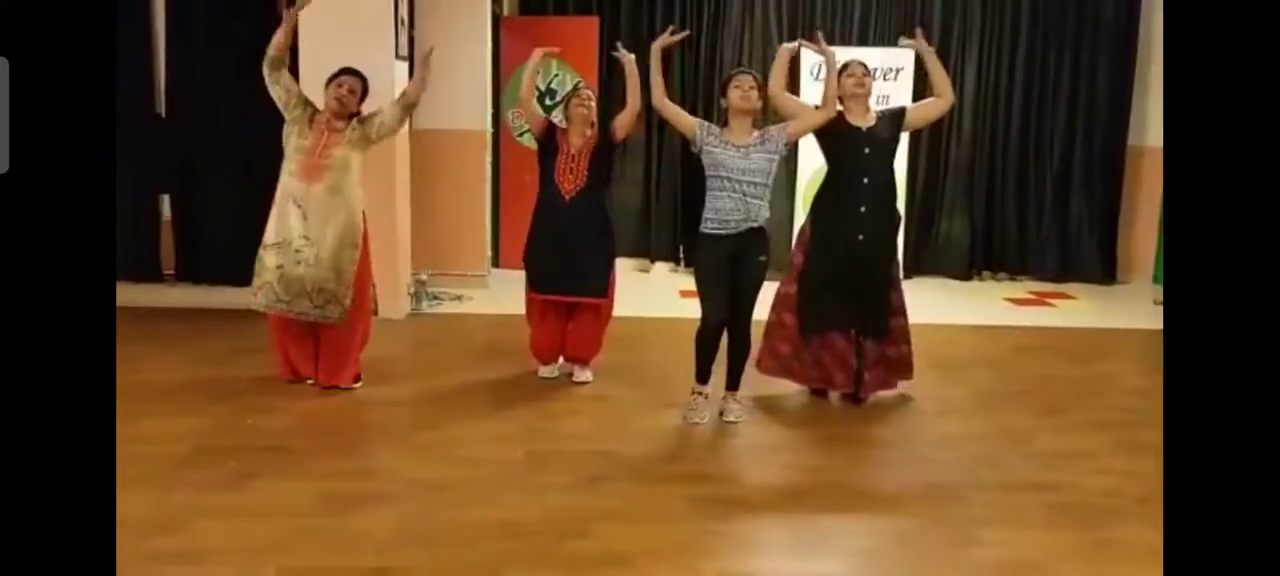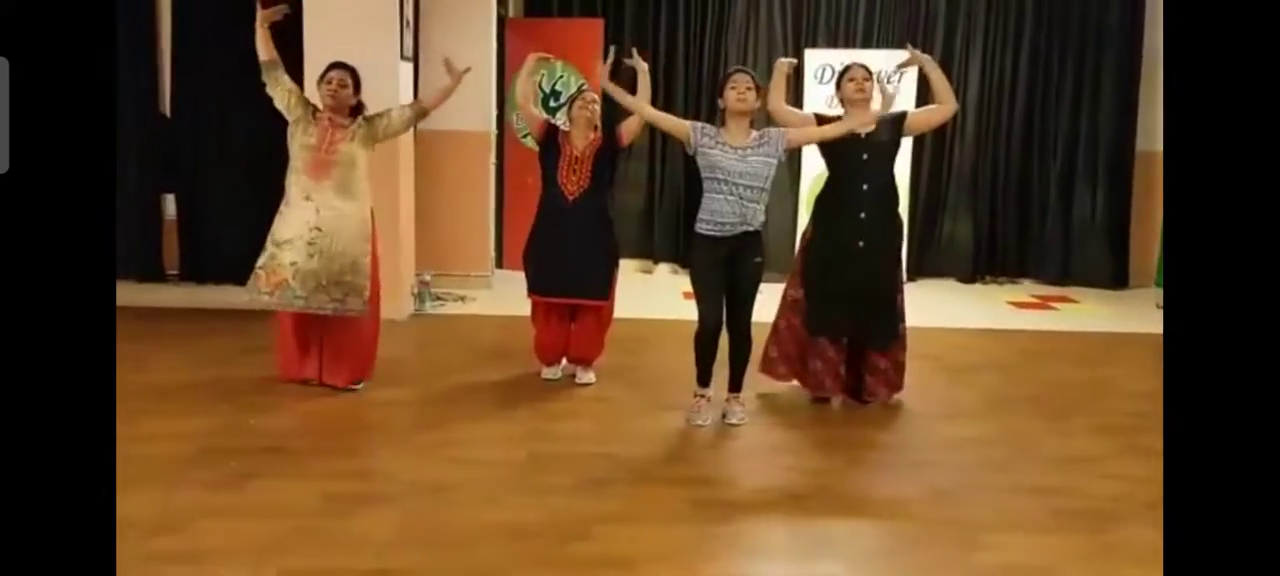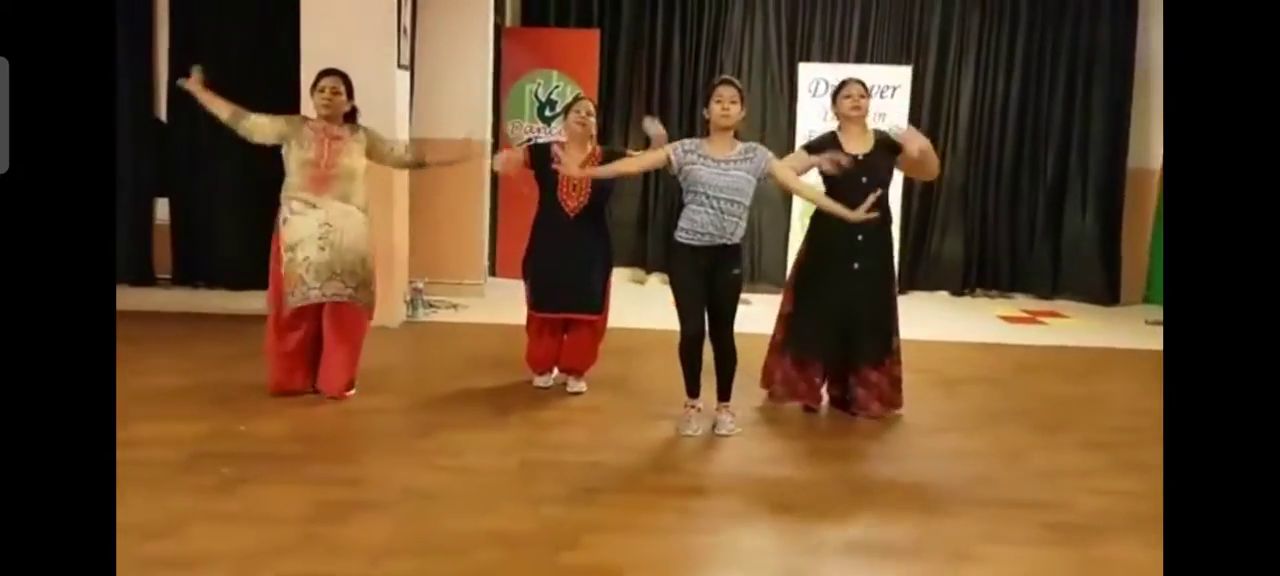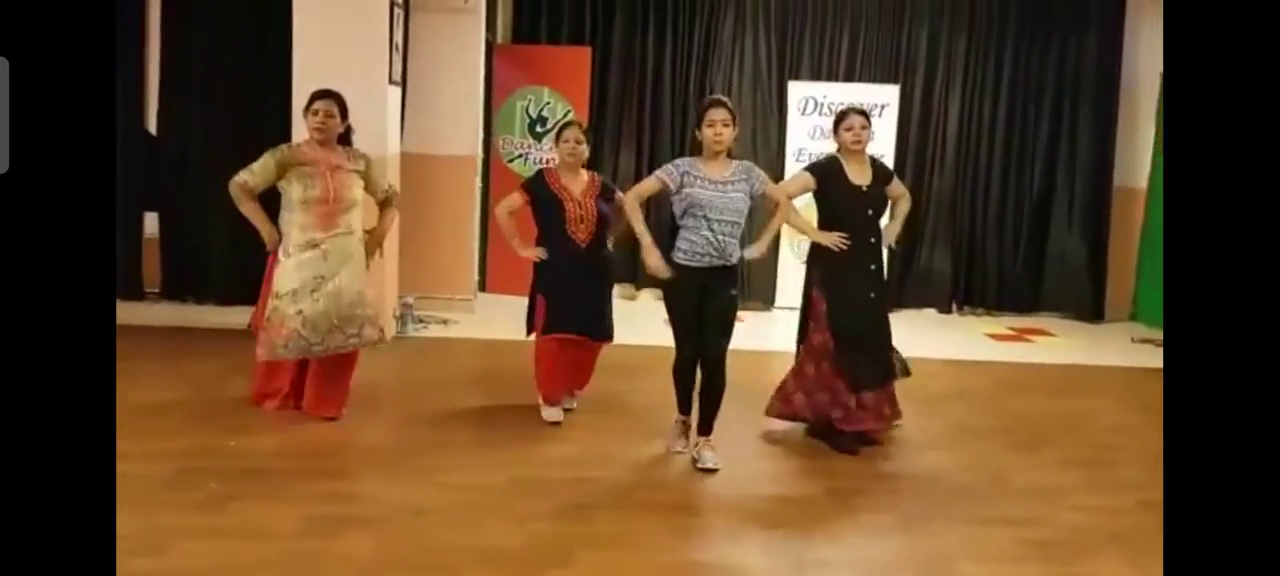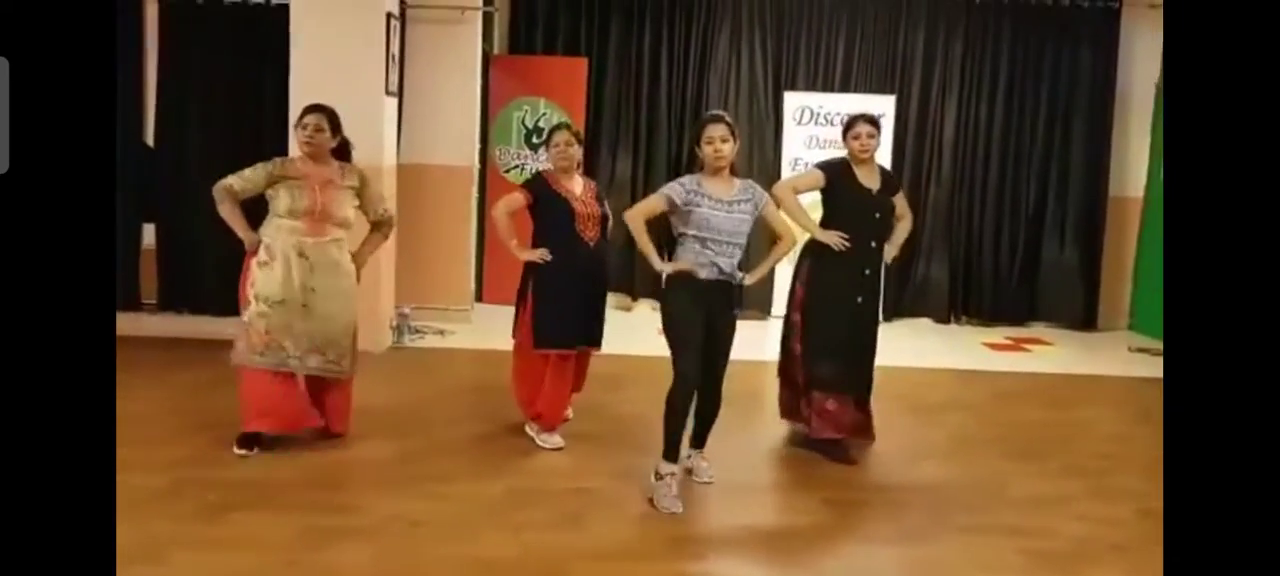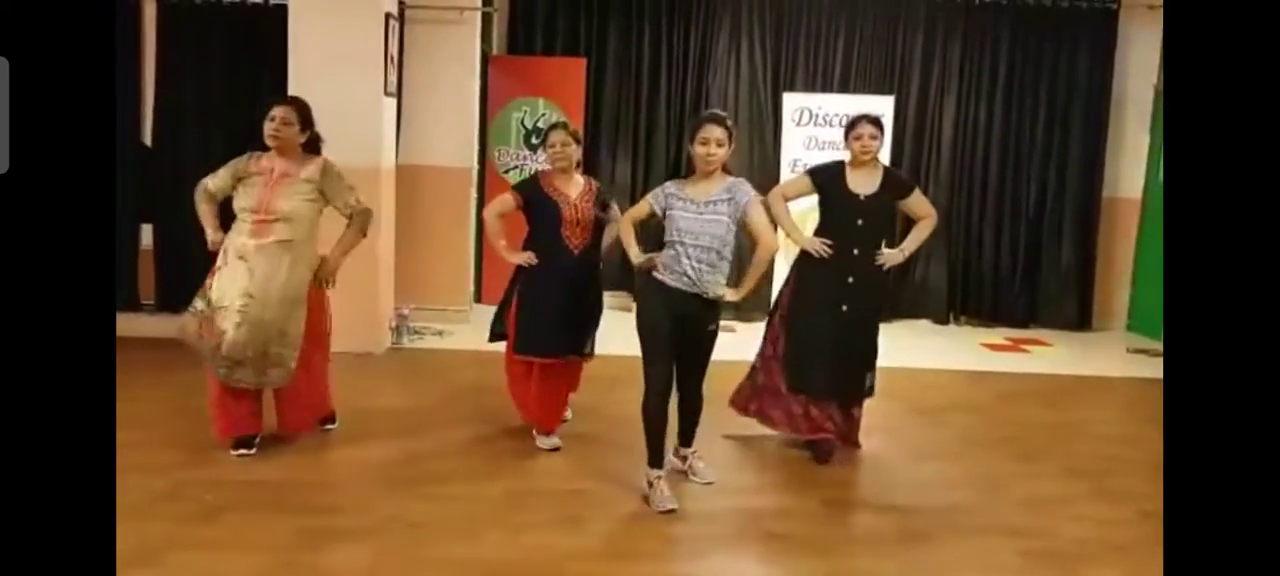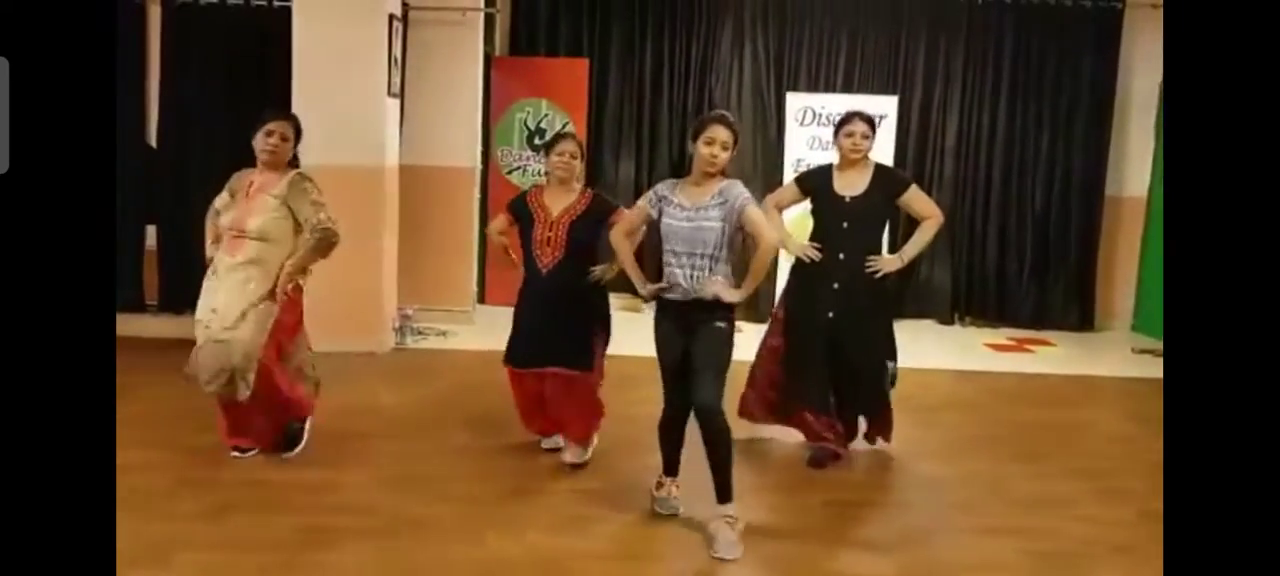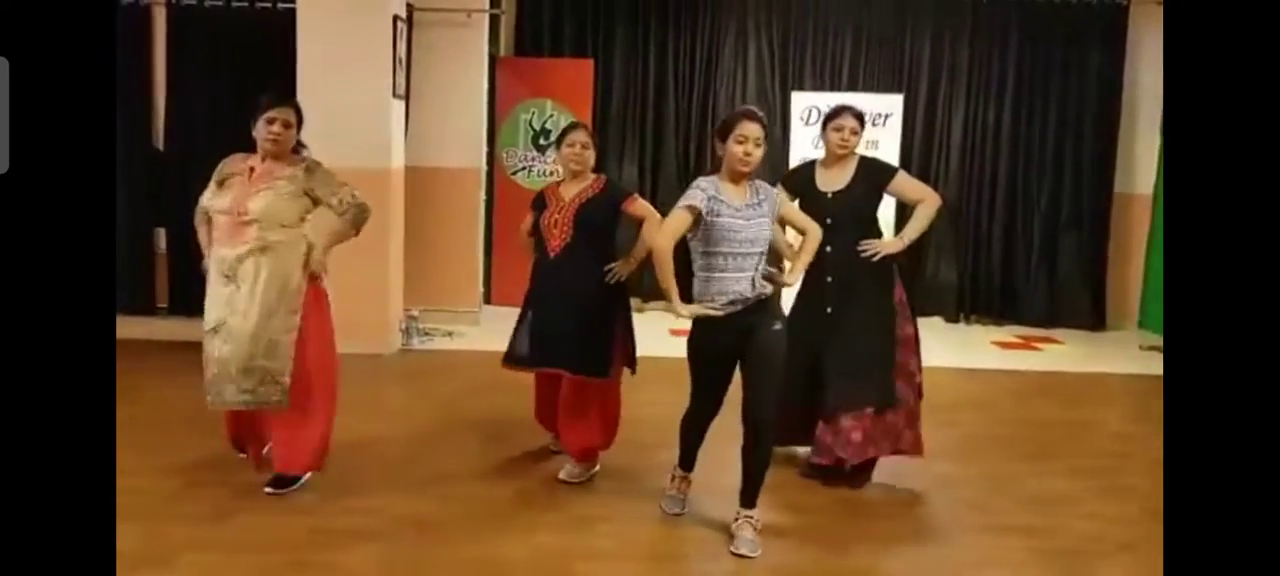
dt=0.5s
person 1, frame 1
left shoulder: (774, 139)
right shoulder: (706, 135)
left elbow: (827, 111)
right elbow: (660, 102)
left wrist: (829, 60)
right wrist: (656, 53)
left hip: (752, 241)
right hip: (712, 240)
left knee: (740, 321)
right knee: (714, 318)
left ankle: (732, 394)
right ankle: (700, 391)
person 1, frame 2
left shoulder: (772, 140)
right shoulder: (702, 135)
left elbow: (828, 131)
right elbow: (649, 113)
left wrist: (876, 115)
right wrist: (607, 87)
left hip: (747, 243)
right hip: (707, 241)
left knee: (740, 323)
right knee: (709, 321)
left ankle: (735, 396)
right ankle: (701, 393)
person 1, frame 3
left shoulder: (755, 155)
right shoulder: (687, 150)
left elbow: (798, 185)
right elbow: (637, 163)
left wrist: (847, 213)
right wrist: (584, 172)
left hip: (727, 254)
right hip: (687, 251)
left knee: (722, 333)
right knee: (692, 332)
left ankle: (725, 406)
right ankle: (692, 404)
person 1, frame 4
left shoulder: (747, 173)
right shoulder: (682, 169)
left elbow: (784, 203)
right elbow: (633, 198)
left wrist: (763, 242)
right wrist: (648, 245)
left hip: (724, 276)
right hip: (682, 272)
left knee: (713, 357)
right knee: (687, 353)
left ankle: (703, 439)
right ankle: (683, 421)
person 1, frame 5
left shoulder: (750, 192)
right shoulder: (686, 187)
left elbow: (787, 236)
right elbow: (634, 215)
left wrist: (754, 275)
right wrist: (659, 263)
left hip: (724, 296)
right hip: (684, 291)
left knee: (712, 382)
right knee: (686, 375)
left ankle: (696, 452)
right ankle: (666, 469)
person 1, frame 6
left shoulder: (738, 191)
right shoulder: (671, 191)
left elbow: (768, 243)
right elbow: (626, 221)
left wrist: (740, 291)
right wrist: (637, 258)
left hip: (702, 303)
right hip: (658, 295)
left knee: (689, 385)
right knee: (657, 385)
left ankle: (685, 452)
right ankle: (656, 475)
person 1, frame 7
left shoulder: (733, 193)
right shoulder: (664, 192)
left elbow: (768, 240)
right elbow: (619, 232)
left wrist: (741, 291)
right wrist: (641, 284)
left hip: (714, 315)
right hip: (670, 312)
left knee: (707, 403)
right knee: (675, 404)
left ankle: (726, 512)
right ankle: (668, 480)
person 1, frame 8
left shoulder: (765, 194)
right shoulder: (704, 190)
left elbow: (813, 230)
right elbow: (661, 242)
left wrist: (793, 276)
right wrist: (676, 302)
left hip: (764, 318)
right hip: (715, 321)
left knee: (761, 418)
right knee: (703, 407)
left ankle: (746, 515)
right ankle: (681, 476)
person 2, frame 1
left shoulder: (363, 131)
right shoulder: (299, 115)
left elbow: (405, 106)
right elbow: (274, 69)
left wrist: (422, 71)
left hip: (339, 227)
right hip: (291, 224)
left knee: (339, 300)
right knee: (291, 298)
left ankle: (341, 370)
right ankle: (303, 366)
person 2, frame 2
left shoulder: (367, 128)
right shoulder: (300, 115)
left elbow: (415, 112)
right elbow: (272, 73)
left wrist: (452, 84)
left hip: (348, 224)
right hip: (299, 223)
left knee: (347, 299)
right knee: (300, 297)
left ankle: (345, 372)
right ankle: (307, 368)
person 2, frame 3
left shoulder: (362, 137)
right shoulder: (292, 128)
left elbow: (405, 156)
right elbow: (242, 120)
left wrist: (449, 158)
right wrist: (198, 90)
left hip: (347, 232)
right hip: (299, 231)
left knee: (343, 308)
right knee: (297, 307)
left ankle: (338, 379)
right ankle: (298, 378)
person 2, frame 4
left shoulder: (359, 162)
right shoulder: (285, 157)
left elbow: (389, 198)
right elbow: (240, 185)
left wrist: (380, 232)
right wrist: (266, 229)
left hip: (344, 262)
right hip: (295, 258)
left knee: (339, 332)
right knee: (291, 330)
left ankle: (326, 401)
right ankle: (285, 395)
person 2, frame 5
left shoulder: (354, 178)
right shoulder: (278, 170)
left elbow: (384, 221)
right elbow: (224, 191)
left wrist: (361, 255)
right wrist: (246, 234)
left hip: (331, 276)
right hip: (277, 268)
left knee: (329, 348)
right knee: (270, 343)
left ankle: (330, 421)
right ankle: (261, 425)
person 2, frame 6
left shoulder: (320, 171)
right shoulder: (246, 165)
left elbow: (361, 215)
right elbow: (205, 191)
left wrist: (334, 259)
right wrist: (212, 231)
left hip: (291, 276)
right hip: (237, 272)
left knee: (296, 353)
right knee: (233, 349)
left ankle: (319, 412)
right ankle: (245, 427)
person 2, frame 7
left shoulder: (296, 185)
right shoulder: (239, 180)
left elbow: (326, 235)
right elbow: (215, 212)
left wrist: (290, 272)
right wrist: (210, 248)
left hip: (265, 291)
right hip: (223, 286)
left knee: (255, 360)
right knee: (220, 357)
left ankle: (295, 414)
right ankle: (248, 433)
person 2, frame 8
left shoulder: (306, 172)
right shoulder: (230, 167)
left elbow: (356, 209)
right elbow: (204, 211)
left wrist: (321, 246)
right wrist: (208, 254)
left hip: (282, 287)
right hip: (229, 288)
left knee: (284, 369)
right knee: (237, 365)
left ankle: (292, 460)
right ankle: (255, 442)
person 3, frame 1
left shoulder: (892, 120)
right shoulder: (826, 122)
left elbow: (945, 100)
right elbow: (776, 95)
left wrist: (928, 55)
right wrist: (784, 55)
left hip: (878, 230)
right hip: (831, 226)
left knee: (873, 306)
right knee: (825, 303)
left ankle: (861, 381)
right ankle: (822, 375)
person 3, frame 2
left shoulder: (894, 123)
right shoulder: (825, 125)
left elbow: (947, 107)
right elbow: (776, 109)
left wrist: (927, 63)
right wrist: (782, 69)
left hip: (880, 232)
right hip: (832, 230)
left knee: (873, 308)
right knee: (826, 306)
left ankle: (860, 381)
right ankle: (822, 380)
person 3, frame 3
left shoulder: (887, 143)
right shoulder: (823, 145)
left elbow: (929, 173)
left wrist: (923, 147)
right wrist: (815, 161)
left hip: (873, 247)
right hip: (830, 244)
left knee: (866, 322)
right knee: (818, 317)
left ankle: (848, 392)
right ankle: (807, 389)
person 3, frame 4
left shoulder: (879, 170)
right shoulder: (824, 170)
left elbow: (903, 197)
right elbow: (777, 195)
left wrist: (893, 230)
right wrist: (814, 233)
left hip: (870, 271)
right hip: (833, 270)
left knee: (868, 344)
right knee: (839, 345)
left ankle: (859, 419)
right ankle: (833, 423)
person 3, frame 5
left shoulder: (887, 179)
right shoulder: (833, 171)
left elbow: (904, 217)
right elbow: (782, 189)
left wrist: (892, 247)
right wrist: (815, 231)
left hip: (866, 276)
right hip: (826, 270)
left knee: (856, 350)
right knee: (824, 348)
left ankle: (848, 424)
right ankle: (823, 431)
person 3, frame 6
left shoulder: (895, 183)
right shoulder: (827, 174)
left elbow: (928, 217)
right elbow: (776, 195)
left wrist: (902, 252)
right wrist: (798, 237)
left hip: (865, 282)
right hip: (819, 276)
left knee: (853, 356)
right knee: (815, 352)
left ankle: (842, 428)
right ankle: (821, 431)
person 3, frame 7
left shoulder: (889, 180)
right shoulder: (816, 178)
left elbow: (933, 217)
right elbow: (770, 205)
left wrist: (901, 258)
right wrist: (790, 243)
left hip: (864, 288)
right hip: (814, 283)
left knee: (861, 367)
right knee: (811, 362)
left ankle: (855, 425)
right ankle: (826, 438)
person 3, frame 8
left shoulder: (874, 172)
right shoulder: (802, 176)
left elbow: (930, 200)
left wrist: (900, 241)
left hip: (867, 283)
right hip: (819, 284)
left knee: (860, 366)
right knee: (809, 365)
left ankle: (862, 452)
right ankle: (828, 451)
person 4, frame 1
left shoulder: (604, 144)
right shoulder: (549, 139)
left elbow: (633, 108)
right elbow: (526, 100)
left wrist: (630, 65)
right wrist: (537, 60)
left hip: (591, 238)
right hip: (550, 236)
left knee: (589, 303)
right knee: (547, 301)
left ankle: (580, 360)
right ankle: (548, 357)
person 4, frame 2
left shoulder: (608, 145)
right shoulder: (551, 140)
left elbow: (641, 116)
right elbow: (523, 104)
left wrist: (642, 73)
right wrist: (530, 65)
left hip: (594, 238)
right hip: (552, 236)
left knee: (592, 303)
right knee: (551, 302)
left ankle: (583, 361)
right ankle: (551, 358)
person 4, frame 3
left shoulder: (607, 157)
right shoulder: (544, 153)
right elbow: (502, 160)
left wrist: (659, 140)
right wrist: (506, 162)
left hip: (591, 249)
right hip: (550, 247)
left knee: (587, 314)
right knee: (545, 311)
left ankle: (575, 371)
right ankle: (542, 368)
person 4, frame 4
left shoulder: (599, 185)
right shoulder: (541, 182)
right elbow: (502, 210)
left wrist: (607, 239)
right wrist: (521, 247)
left hip: (594, 274)
right hip: (555, 273)
left knee: (588, 339)
right knee: (555, 337)
left ankle: (568, 390)
right ankle: (550, 397)
person 4, frame 5
left shoulder: (591, 188)
right shoulder: (541, 184)
left elbow: (606, 219)
right elbow: (500, 210)
right wrist: (519, 250)
left hip: (588, 281)
right hip: (551, 279)
left knee: (578, 347)
right knee: (548, 349)
left ankle: (560, 403)
right ankle: (541, 421)
person 4, frame 6
left shoulder: (593, 190)
right shoulder: (534, 186)
left elbow: (615, 220)
right elbow: (491, 212)
left wrist: (600, 249)
right wrist: (508, 253)
left hip: (582, 287)
right hip: (541, 284)
left knee: (570, 354)
right knee: (540, 354)
left ankle: (556, 408)
right ankle: (544, 425)
person 4, frame 7
left shoulder: (594, 204)
right shoulder: (526, 201)
right elbow: (494, 230)
left wrist: (612, 265)
right wrist: (516, 262)
left hip: (580, 304)
right hip: (535, 303)
left knee: (573, 374)
right knee: (529, 371)
left ankle: (582, 437)
right ankle: (548, 428)
person 4, frame 8
left shoulder: (607, 190)
right shoulder: (545, 196)
left elbow: (652, 219)
right elbow: (526, 232)
left wrist: (631, 261)
right wrist: (543, 258)
left hip: (593, 297)
right hip: (548, 296)
left knee: (587, 373)
right knee: (550, 370)
left ankle: (585, 453)
right ankle: (560, 433)
